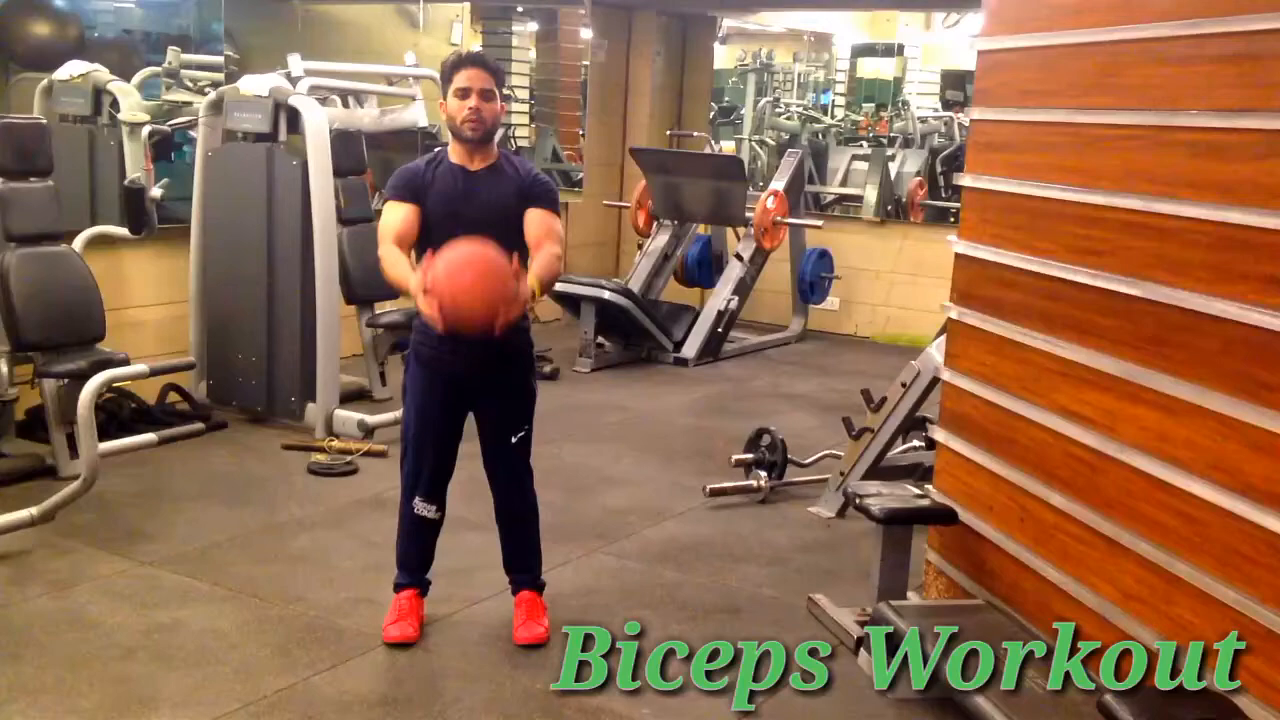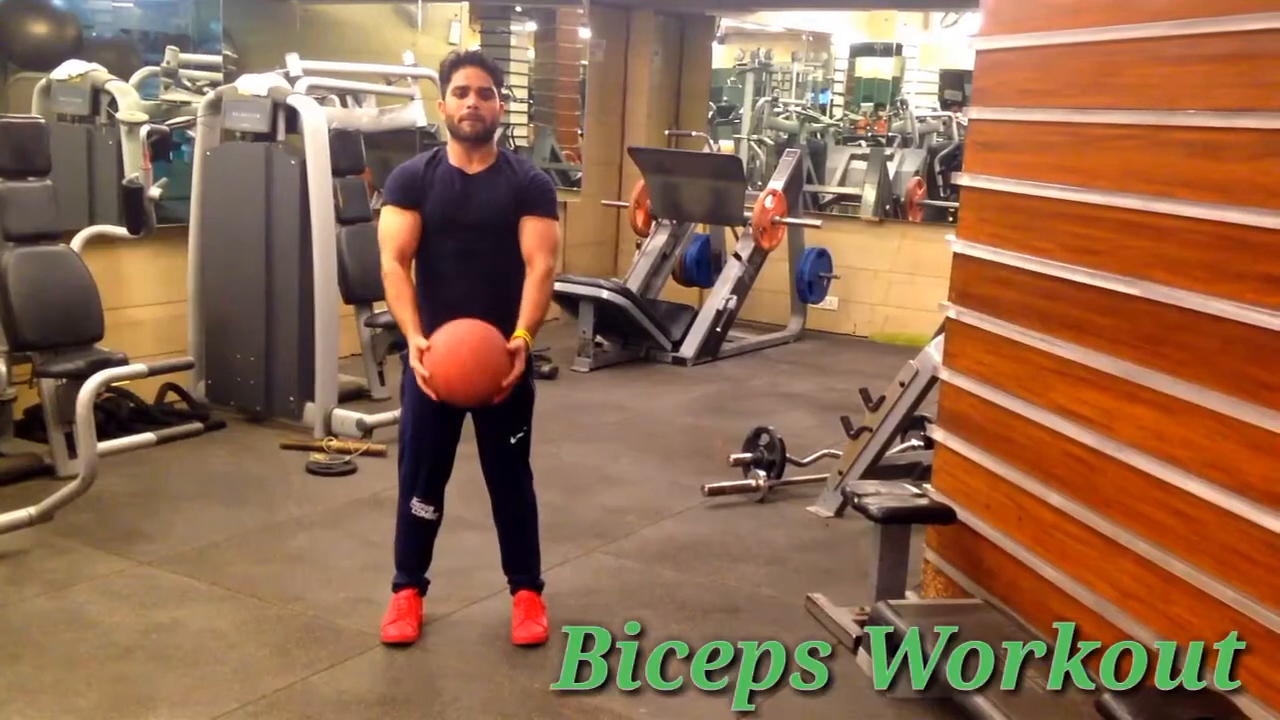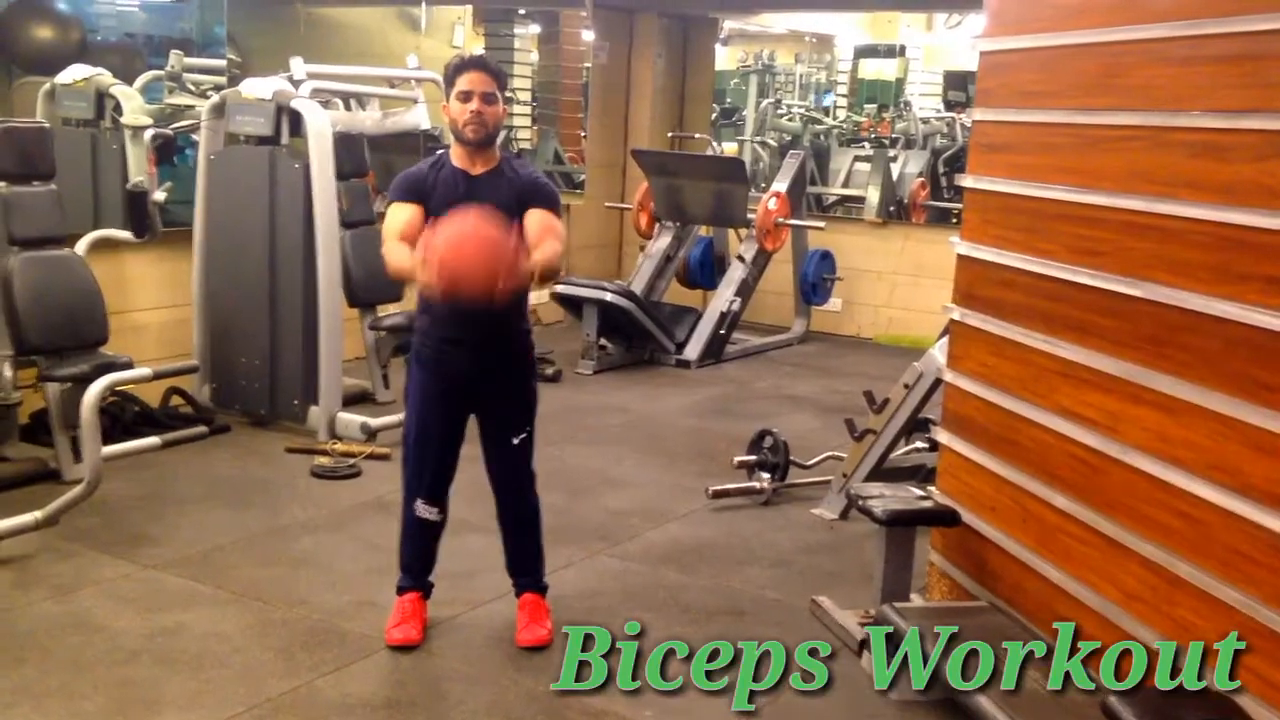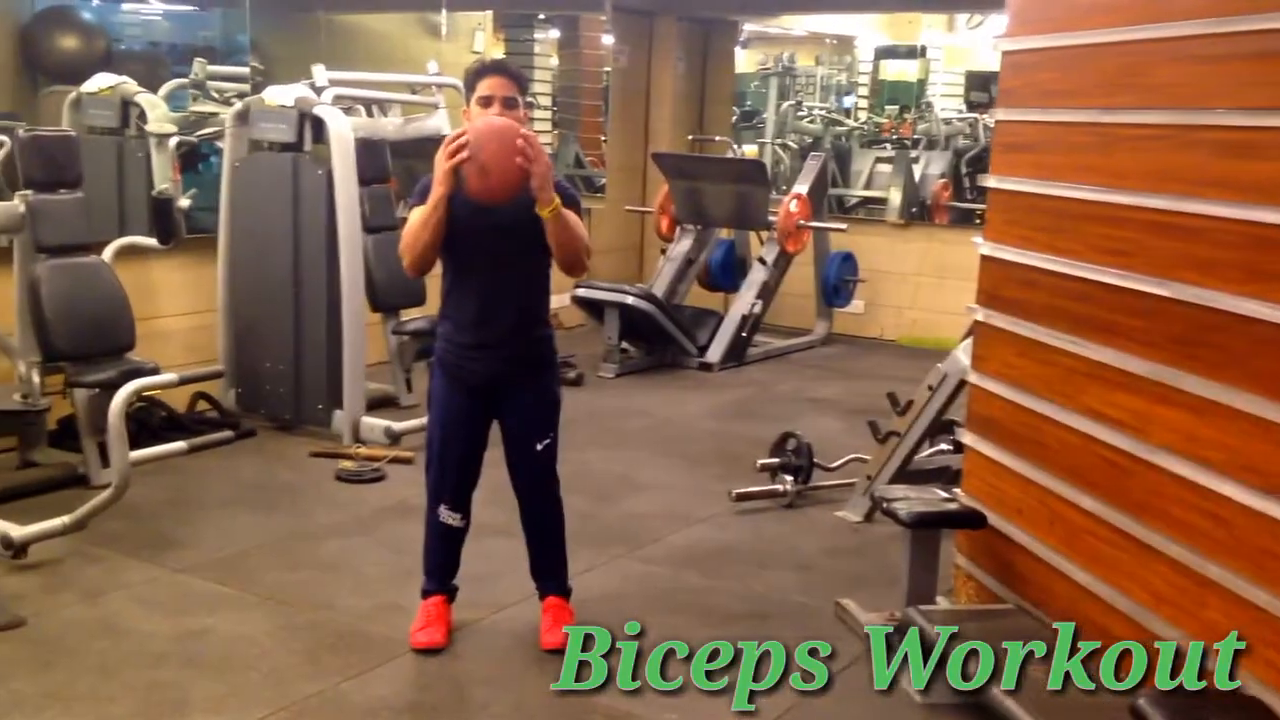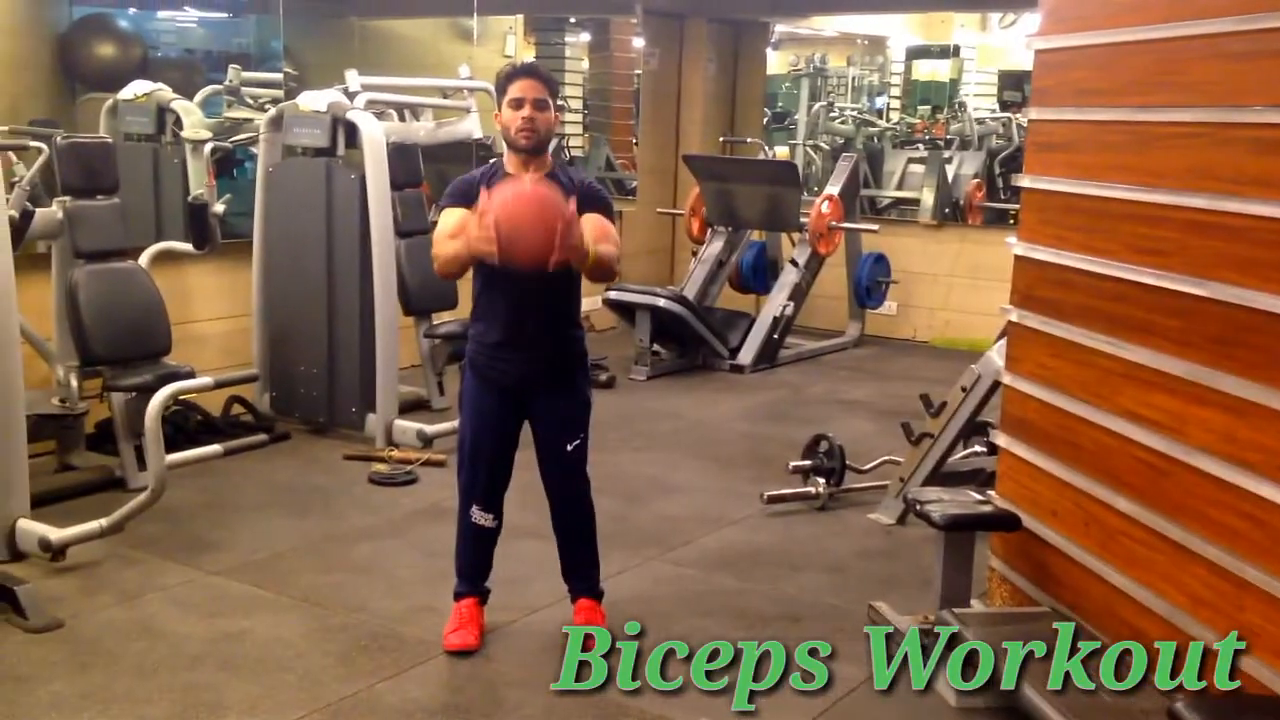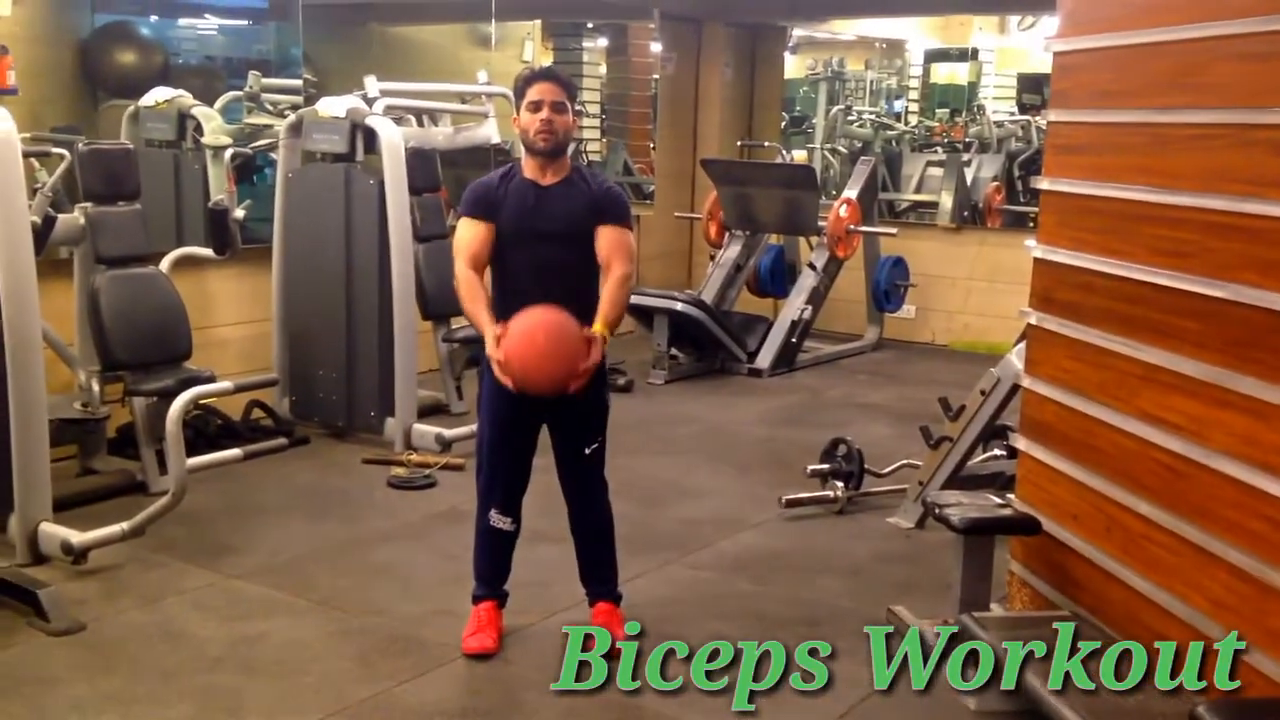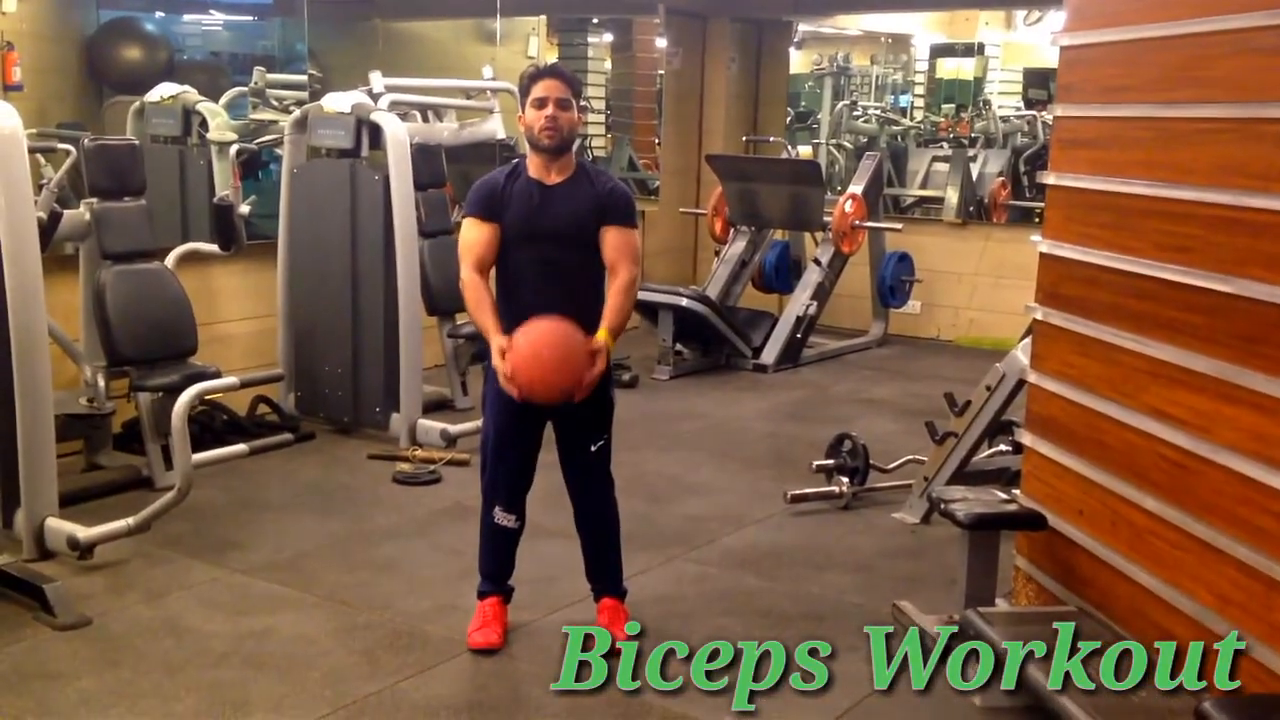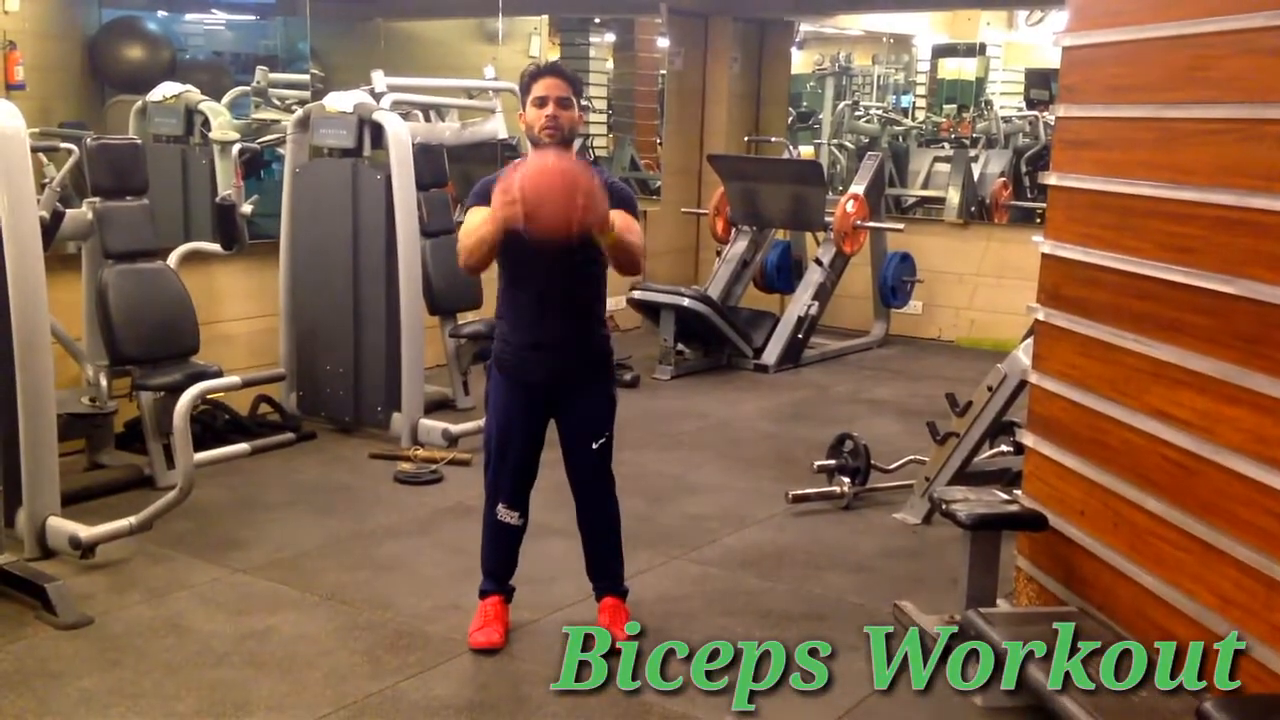
dt=0.5s
person 1, frame 1
left shoulder: (529, 182)
right shoulder: (414, 178)
left elbow: (550, 249)
right elbow: (389, 247)
left wrist: (529, 287)
right wrist: (416, 286)
left hip: (507, 356)
right hip: (435, 353)
left knee: (512, 477)
right knee: (422, 476)
left ankle: (527, 590)
right ankle: (409, 589)
person 1, frame 2
left shoulder: (529, 183)
right shoulder: (411, 178)
left elbow: (540, 265)
right elbow: (394, 262)
left wrist: (521, 340)
right wrist: (414, 338)
left hip: (505, 356)
right hip: (432, 353)
left knee: (511, 478)
right knee: (420, 477)
left ankle: (526, 590)
right ankle: (408, 589)
person 1, frame 3
left shoulder: (530, 185)
right shoulder: (416, 181)
left elbow: (552, 251)
right elbow: (392, 247)
left wrist: (527, 265)
right wrist: (418, 263)
left hip: (507, 356)
right hip: (436, 354)
left knee: (515, 479)
right knee: (424, 478)
left ankle: (531, 593)
right ankle: (412, 592)
person 1, frame 4
left shoulder: (551, 186)
right shoulder: (437, 183)
left elbow: (577, 262)
right elbow: (413, 262)
left wrist: (542, 194)
right wrist: (442, 191)
left hip: (529, 364)
right hip: (459, 363)
left knee: (538, 485)
right knee: (447, 485)
left ankle: (554, 597)
right ankle: (436, 596)
person 1, frame 5
left shoulder: (583, 191)
right shoulder: (470, 188)
left elbow: (611, 264)
right elbow: (440, 261)
left wrist: (580, 250)
right wrist: (472, 242)
left hip: (561, 365)
right hip: (490, 363)
left knee: (570, 485)
right knee: (479, 486)
left ankle: (586, 598)
right ankle: (469, 598)
person 1, frame 6
left shoulder: (602, 196)
right shoulder: (487, 192)
left elbow: (619, 270)
right elbow: (467, 269)
left wrist: (599, 332)
right wrist: (490, 331)
left hip: (580, 366)
right hip: (507, 364)
left knee: (587, 488)
right knee: (498, 488)
left ankle: (605, 602)
right ankle: (487, 601)
person 1, frame 7
left shoulder: (608, 194)
right shoulder: (492, 191)
left elbow: (624, 274)
right elbow: (472, 272)
left wrist: (603, 341)
right wrist: (495, 339)
left hip: (584, 365)
right hip: (513, 364)
left knee: (593, 486)
right knee: (502, 486)
left ankle: (609, 598)
right ankle: (492, 597)
person 1, frame 8
left shoulder: (607, 189)
right shoulder: (495, 187)
left elbow: (633, 262)
right elbow: (468, 260)
left wrist: (599, 222)
right wrist: (501, 218)
left hip: (586, 365)
right hip: (517, 364)
left knee: (595, 484)
right knee: (506, 485)
left ankle: (611, 598)
right ankle: (494, 597)
